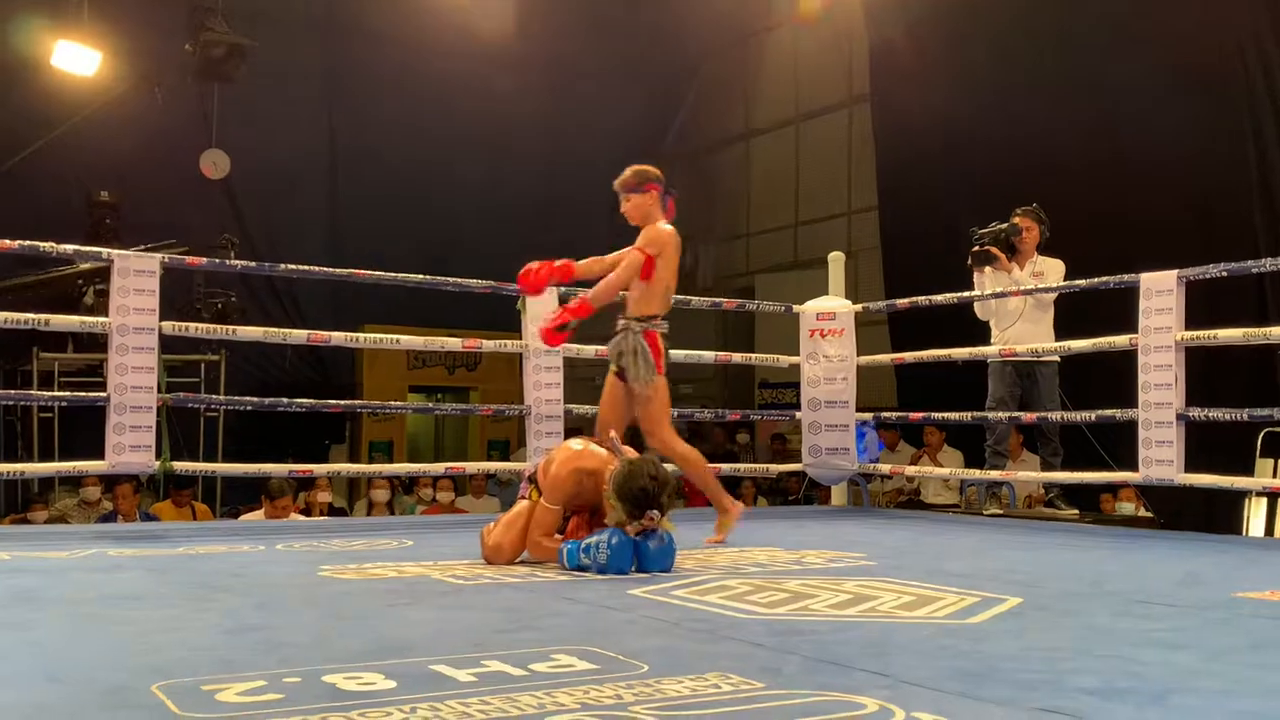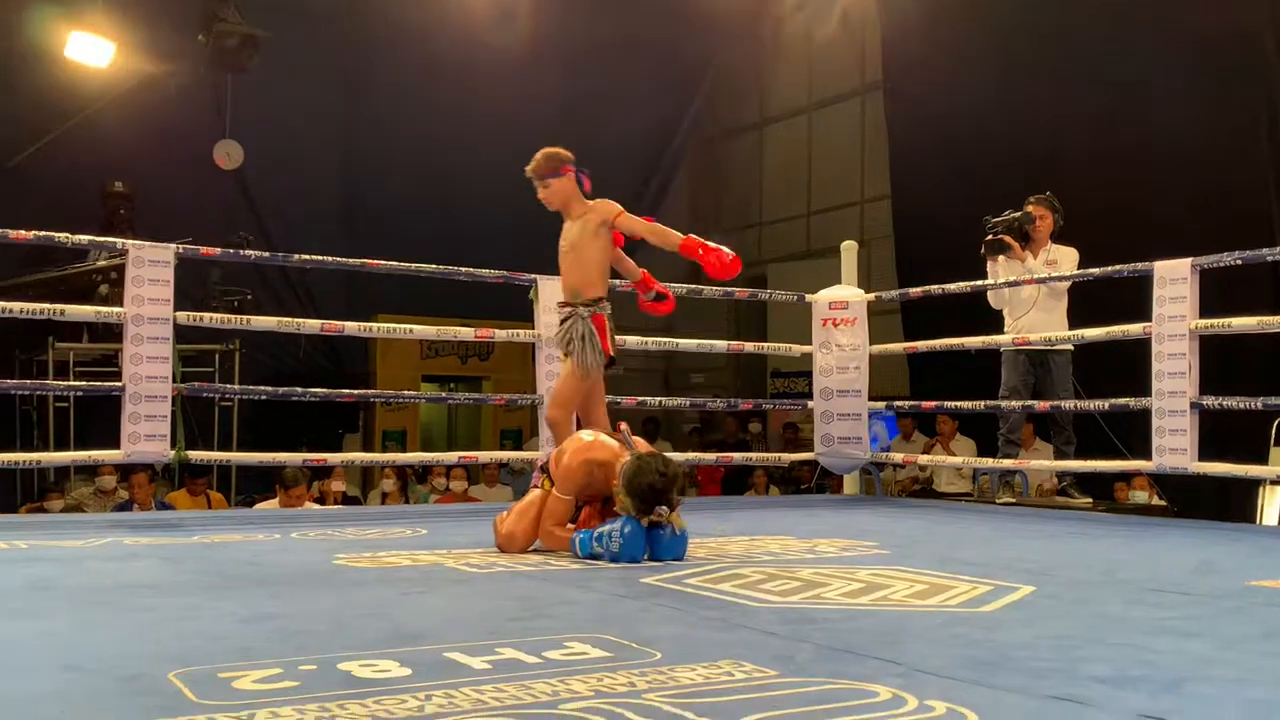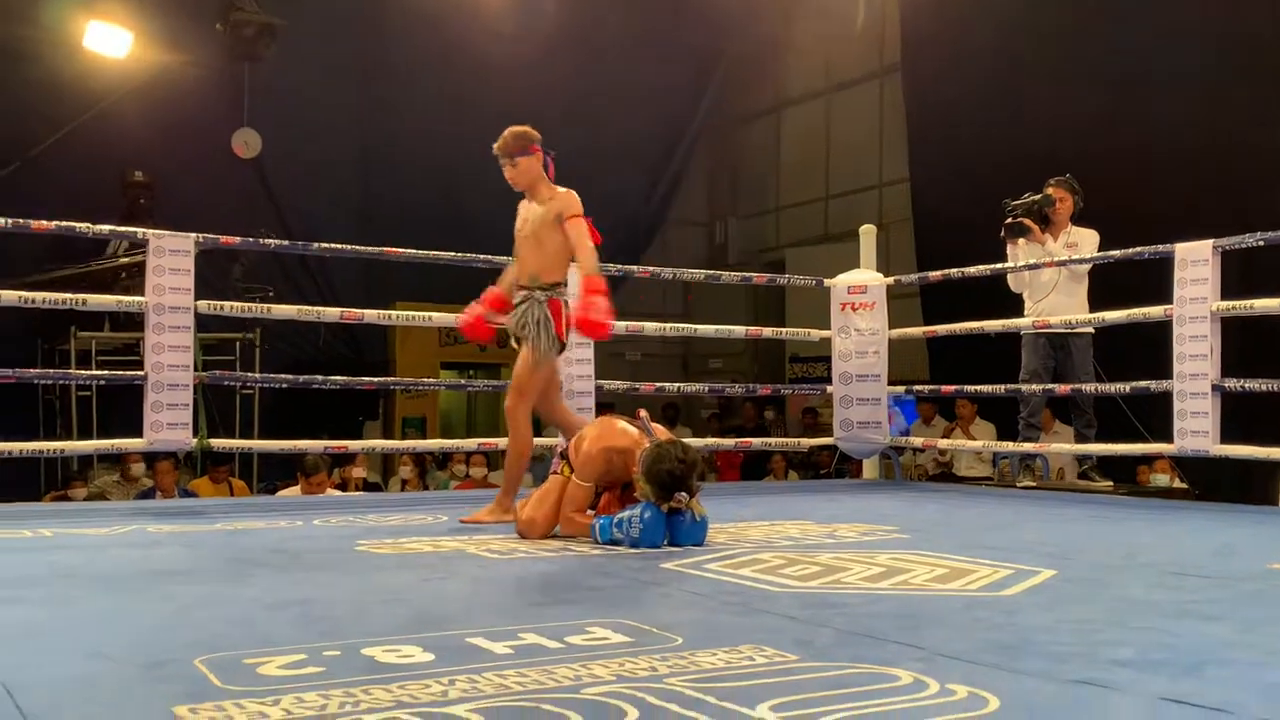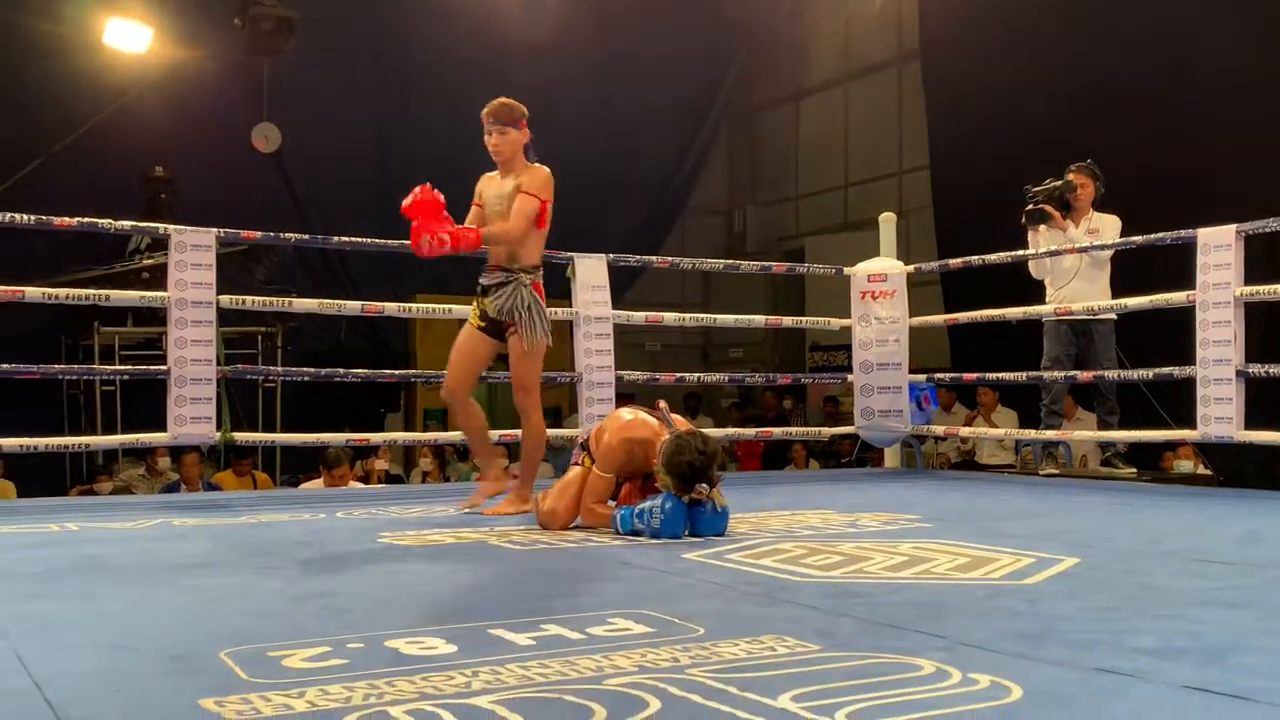
dt=0.3s
person 1, frame 1
left shoulder: (659, 232)
right shoulder: (655, 237)
left elbow: (617, 280)
right elbow: (607, 263)
left wrist: (572, 312)
right wrist: (557, 270)
left hip: (643, 340)
right hip: (636, 339)
left knee: (661, 441)
right knee: (604, 438)
left ankle: (724, 505)
person 1, frame 2
left shoulder: (599, 211)
right shoulder: (569, 220)
left elbow: (646, 229)
left wrist: (696, 248)
right wrist: (646, 285)
left hip: (590, 325)
right hip: (573, 324)
left knee: (556, 415)
right knee: (595, 426)
person 1, frame 3
left shoulder: (563, 200)
right shoulder: (525, 206)
left elbow: (584, 249)
left wrist: (594, 295)
right wrist: (491, 301)
left hip: (547, 311)
right hip: (526, 311)
left knee: (516, 408)
right knee: (551, 410)
left ankle: (504, 505)
person 1, frame 4
left shoulder: (538, 176)
right shoulder: (486, 183)
left elbow: (513, 231)
right elbow: (468, 234)
left wrist: (455, 239)
right wrist: (434, 220)
left hip: (523, 292)
right hip: (489, 294)
left knee: (525, 399)
right knee: (453, 392)
left ankle: (523, 492)
right ankle: (491, 474)
person 2, frame 1
left shoulder: (1053, 266)
right shoulder: (994, 269)
left elbow: (1045, 297)
right elbow: (984, 313)
left wrist: (1011, 270)
right wrist: (979, 274)
left hip: (1042, 359)
right hip: (1003, 358)
left knee: (1048, 427)
right knee: (997, 426)
left ankle: (1052, 492)
person 2, frame 2
left shoulder: (1066, 254)
right shoulder: (1008, 256)
left elbow: (1059, 286)
right elbow: (997, 302)
left wrist: (1024, 259)
right wrist: (993, 262)
left hip: (1056, 347)
right hip: (1017, 346)
left knee: (1062, 416)
right knee: (1010, 415)
left ankle: (1065, 481)
right ankle: (1005, 481)
person 2, frame 3
left shoulder: (1087, 237)
right shoulder: (1028, 239)
left elbow: (1079, 268)
right elbow: (1017, 285)
left wrist: (1045, 242)
right wrist: (1013, 246)
left hip: (1075, 330)
right hip: (1037, 330)
left knee: (1083, 399)
right knee: (1031, 398)
left ankle: (1087, 465)
right ankle: (1026, 466)
person 2, frame 4
left shoulder: (1109, 222)
right shoulder: (1049, 226)
left elbow: (1101, 254)
right elbow: (1039, 272)
left wrist: (1066, 228)
right wrist: (1034, 232)
left hip: (1098, 316)
right hip: (1059, 316)
left knee: (1105, 385)
right knee: (1053, 386)
left ankle: (1109, 452)
right ankle: (1049, 453)
person 3, frame 1
left shoulder: (641, 473)
right shoulder: (567, 473)
right elbow: (535, 541)
left wrist: (653, 527)
left hip: (588, 505)
right hip: (543, 491)
right knee: (498, 551)
right ankle: (497, 527)
person 3, frame 2
left shoulder: (652, 468)
right shoulder: (578, 464)
right elbow: (548, 532)
right wrist: (593, 544)
right hip: (556, 480)
right knee: (510, 541)
right ankle: (508, 517)
person 3, frame 3
left shoulder: (670, 450)
right shoulder: (599, 451)
right elbow: (568, 518)
left wrist: (685, 506)
right wrist: (615, 529)
left hip: (622, 480)
right hip: (575, 465)
right knee: (531, 526)
right ankle: (527, 504)
person 3, frame 4
left shoulder: (691, 441)
right shoulder: (619, 442)
right elbow: (589, 509)
left wrist: (709, 497)
right wrist: (634, 520)
left hip: (643, 471)
right hip: (595, 456)
right knee: (552, 517)
right ankle: (549, 494)
